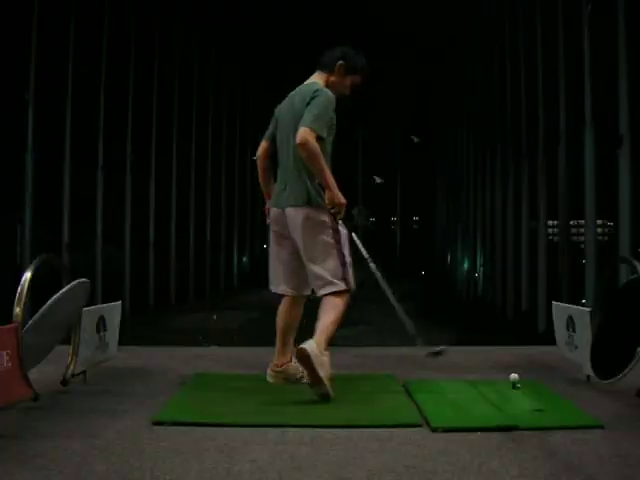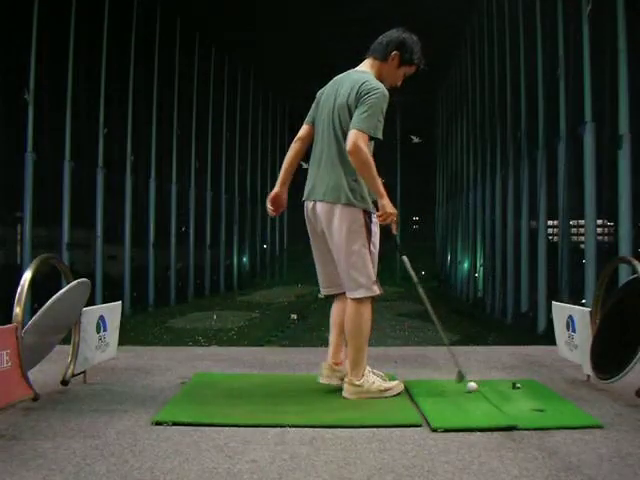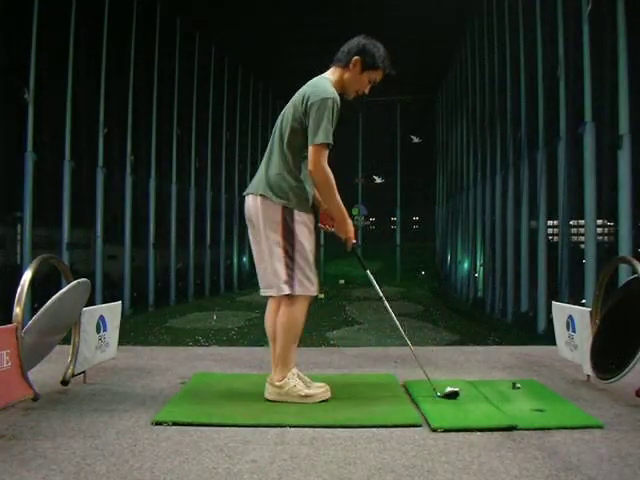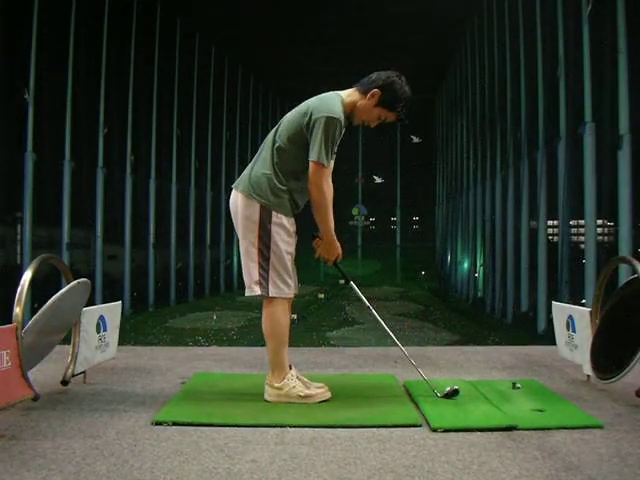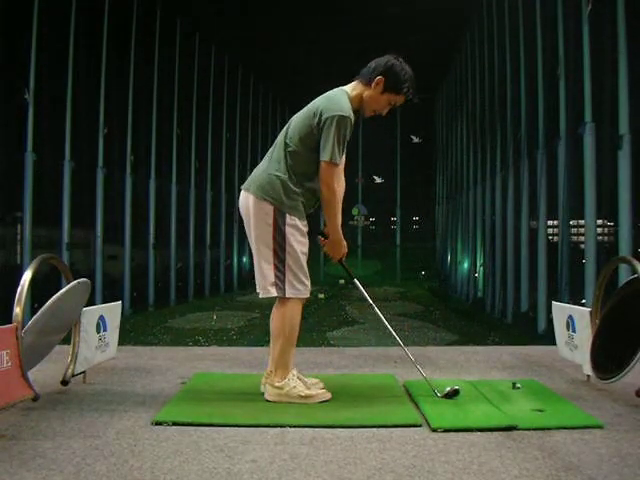
dt=1s
person 1, frame 1
left shoulder: (287, 101)
right shoulder: (321, 96)
left elbow: (262, 155)
right elbow: (304, 141)
left wrist: (271, 196)
right wrist: (332, 187)
left hip: (282, 206)
right hip: (312, 206)
left knee: (293, 289)
right knee: (338, 286)
left ankle: (282, 363)
right ankle: (316, 346)
person 1, frame 2
left shoulder: (332, 85)
right shoulder: (374, 90)
left elbow: (301, 139)
right elbow: (355, 146)
left wrist: (281, 185)
right wrist: (383, 198)
left hip: (316, 200)
right hip: (349, 203)
left knee: (343, 288)
right knee: (361, 289)
left ankle: (336, 361)
right ankle: (358, 377)
person 1, frame 3
left shoulder: (315, 90)
right shoulder: (326, 95)
right elbow: (317, 166)
left wrist: (325, 208)
right wrist: (343, 217)
left hip: (267, 198)
right hip: (281, 202)
left knee: (283, 292)
right knee: (297, 291)
left ankle: (282, 374)
right ankle: (282, 379)
person 1, frame 4
left shoulder: (332, 109)
right shoulder: (330, 113)
left elbow: (325, 180)
right elbow: (315, 183)
left wrist: (329, 234)
right wrist: (328, 238)
left hip: (265, 200)
right hip: (262, 201)
left knee: (283, 291)
right knee: (277, 292)
left ankle: (283, 374)
right ankle: (279, 381)
person 1, frame 5
left shoulder: (336, 104)
right shoulder: (340, 111)
left elbow: (337, 176)
right elbow: (327, 182)
left wrist: (334, 230)
right wrist: (336, 237)
left hip: (263, 197)
right hip: (274, 202)
left knee: (285, 290)
right knee: (291, 291)
left ankle: (278, 371)
right ankle: (281, 382)
